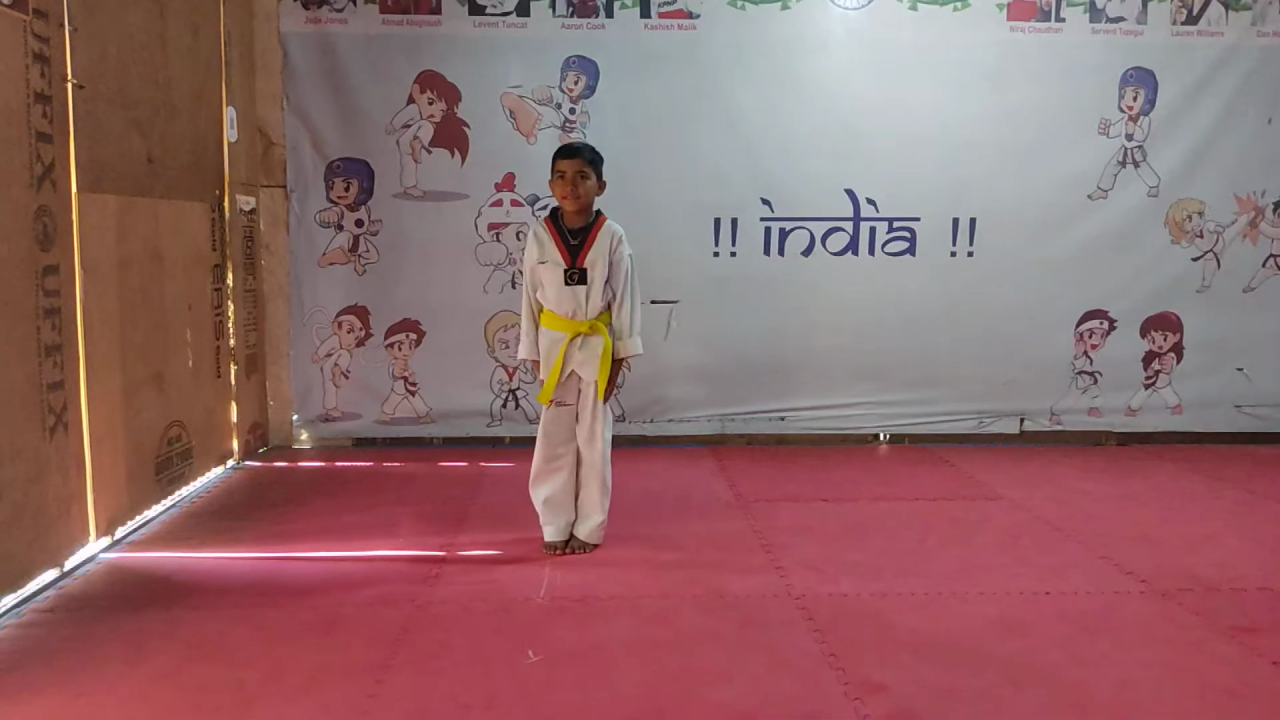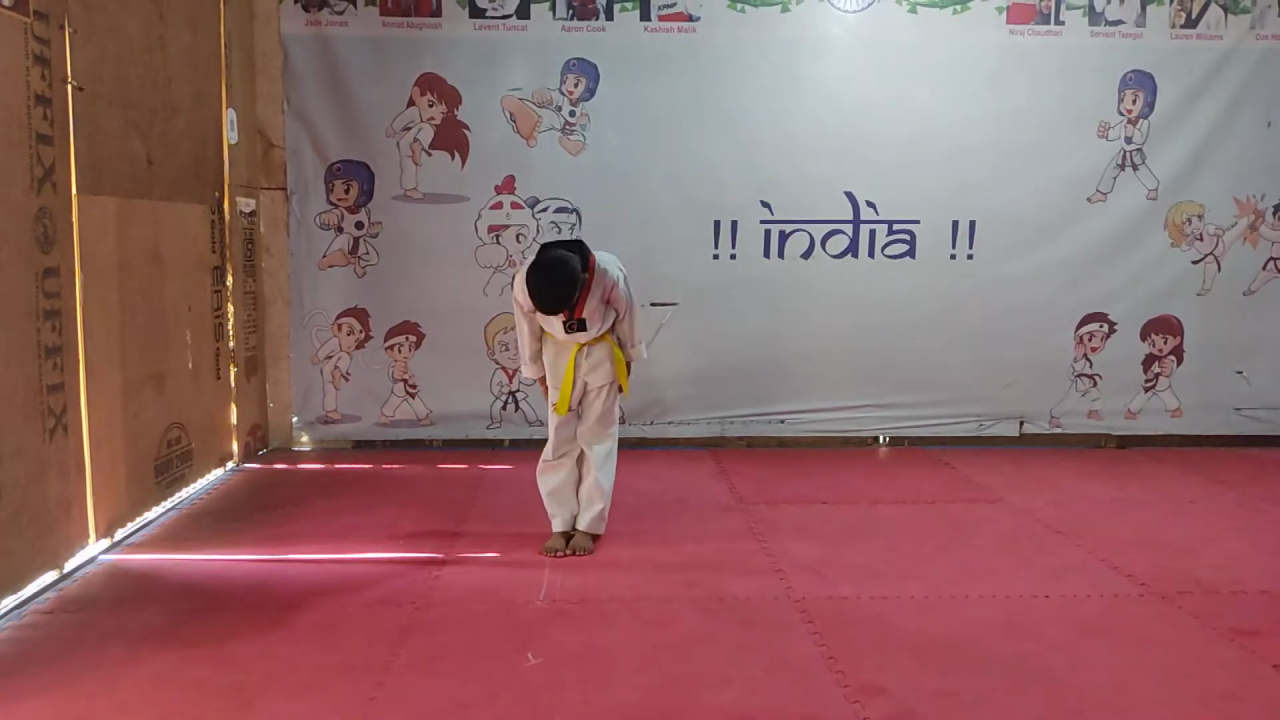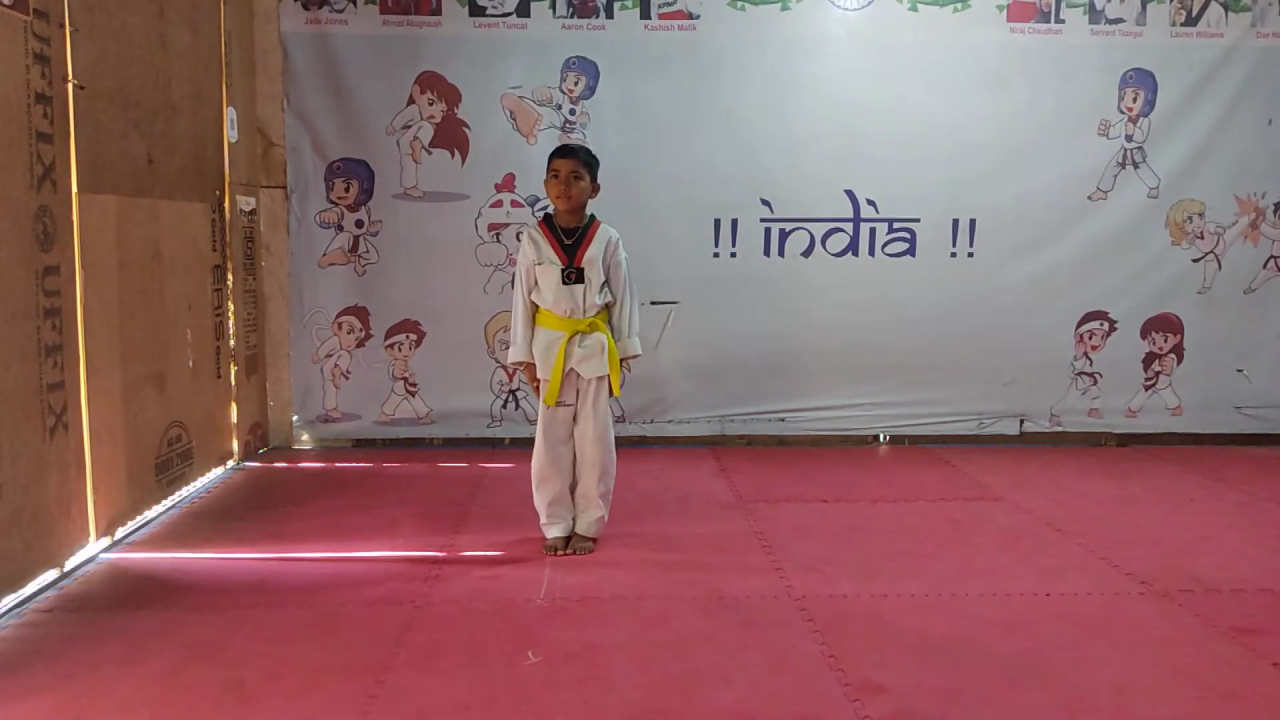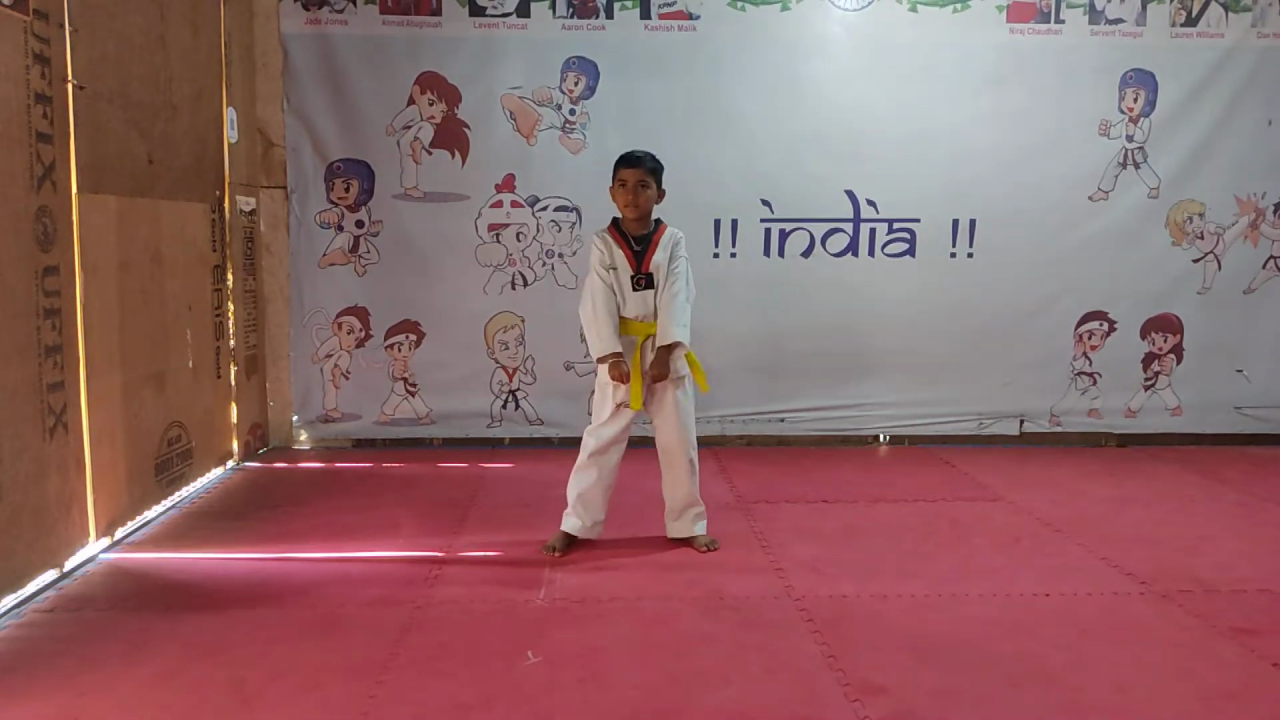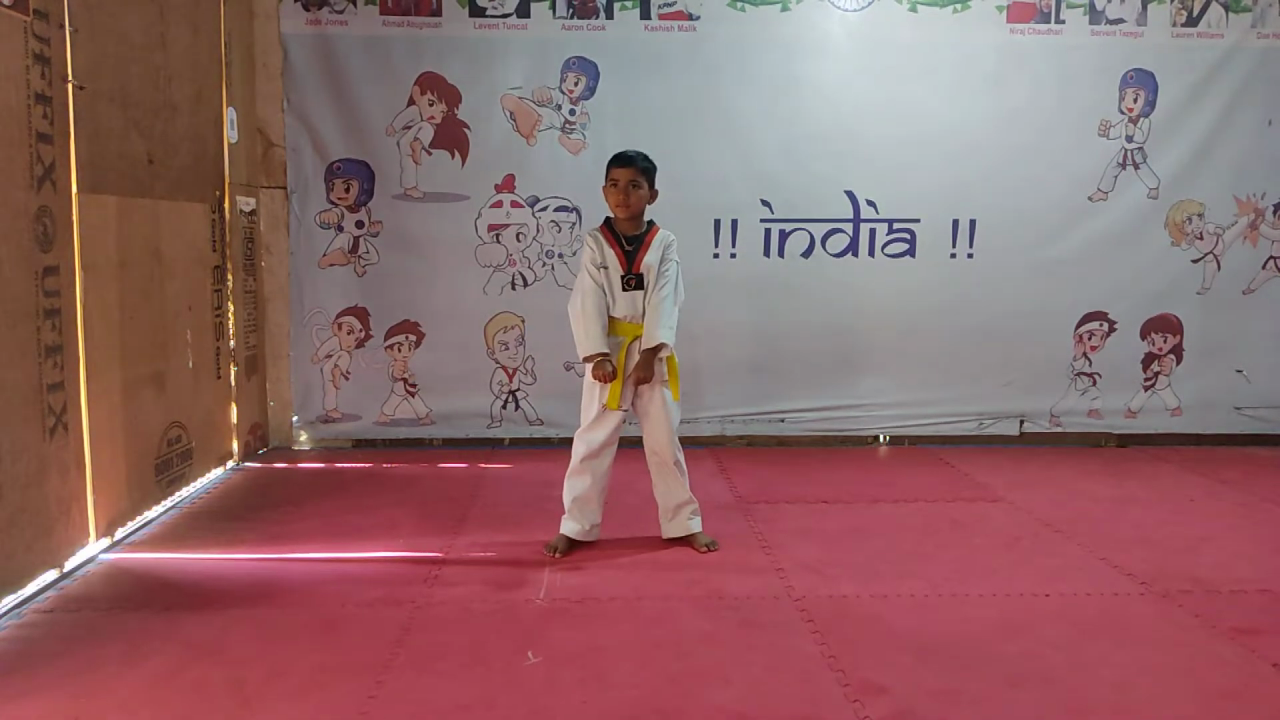
dt=1s
person 1, frame 1
left shoulder: (612, 237)
right shoulder: (539, 237)
left elbow: (625, 301)
right elbow: (530, 301)
left wrist: (620, 358)
right wrist: (534, 356)
left hip: (596, 348)
right hip: (554, 346)
left knee: (593, 442)
right knee: (553, 443)
left ankle: (588, 529)
right ankle: (557, 527)
person 1, frame 2
left shoulder: (608, 274)
right shoulder: (525, 283)
left elbow: (626, 317)
right elbow: (528, 328)
left wrist: (625, 364)
right wrist: (538, 373)
left hip: (601, 356)
right hip: (560, 358)
left knee: (598, 440)
right knee: (560, 442)
left ankle: (588, 525)
right ankle: (561, 525)
person 1, frame 3
left shoulder: (607, 240)
right shoulder: (533, 239)
left elbow: (623, 299)
right elbow: (523, 300)
left wrist: (622, 355)
right wrist: (526, 357)
left hip: (594, 346)
right hip: (551, 346)
left knee: (594, 439)
right knee: (552, 439)
left ankle: (588, 526)
right ankle: (556, 526)
person 1, frame 4
left shoulder: (673, 241)
right shoulder: (603, 244)
left elbow: (676, 300)
right elbow: (597, 305)
left wrist: (665, 352)
right wrist: (613, 356)
left hip: (666, 352)
right hip: (621, 351)
left knee: (679, 441)
right knee: (601, 439)
left ankle: (688, 524)
right ankle: (575, 524)
person 1, frame 5
left shoulder: (664, 243)
right shoulder: (595, 243)
left elbow: (664, 304)
right elbow: (587, 304)
left wrist: (649, 355)
right wrist: (599, 356)
left hip: (652, 353)
right hip: (607, 353)
left knee: (665, 440)
right knee: (592, 441)
left ankle: (683, 523)
right ankle: (575, 526)
